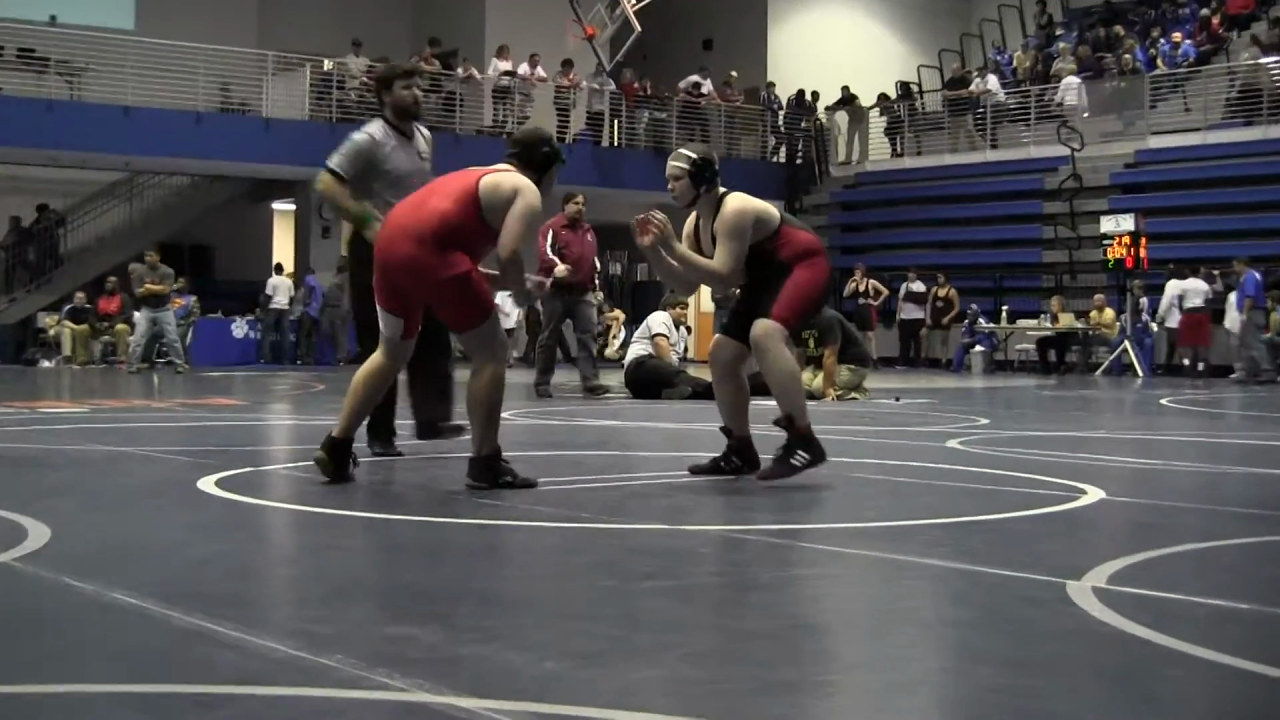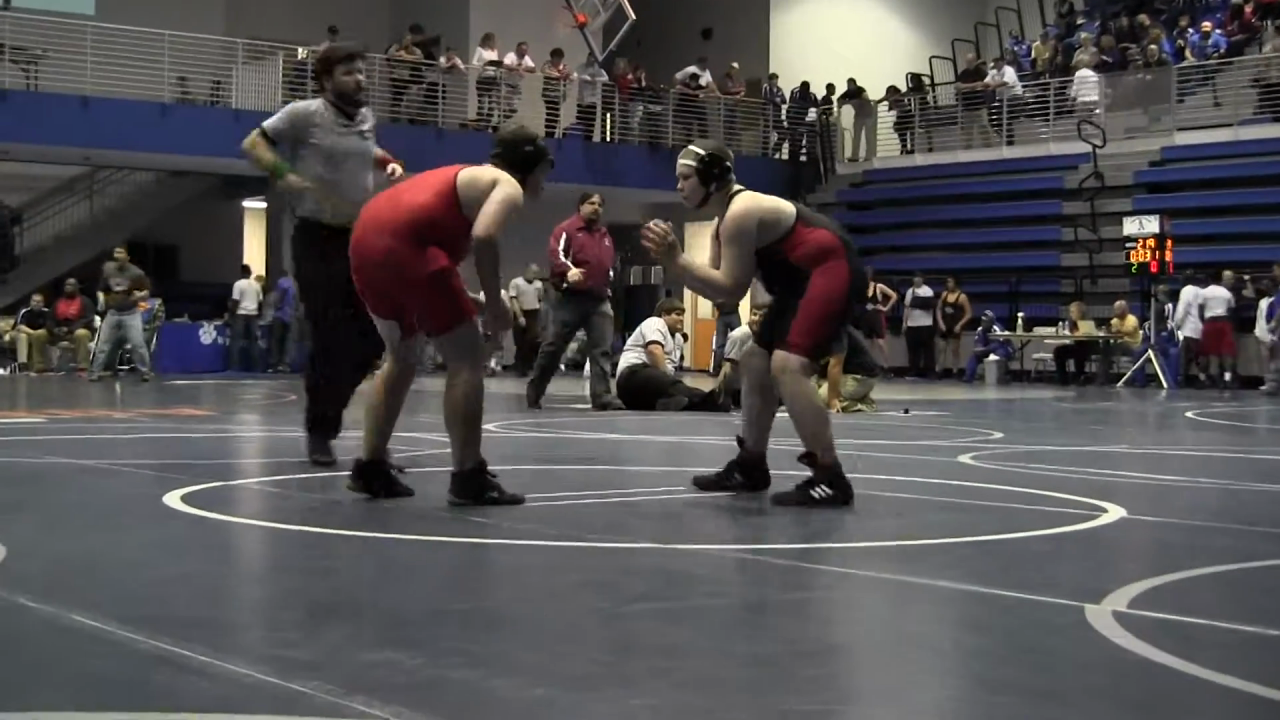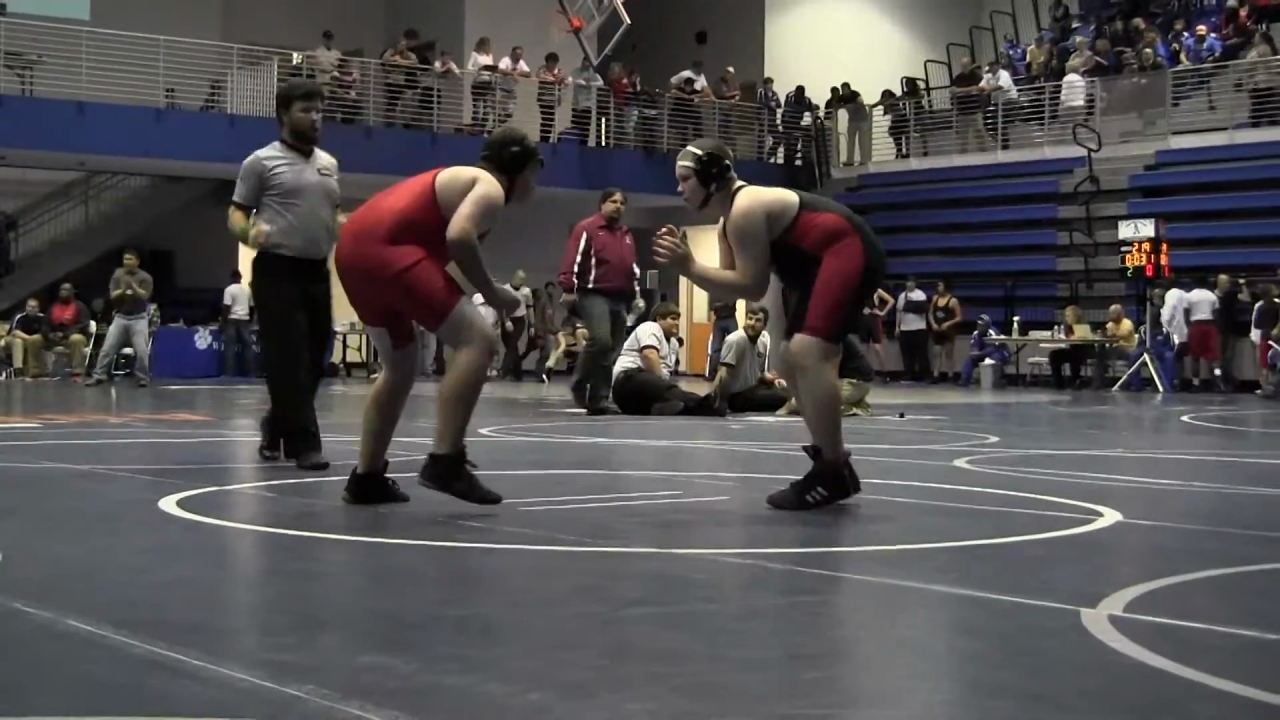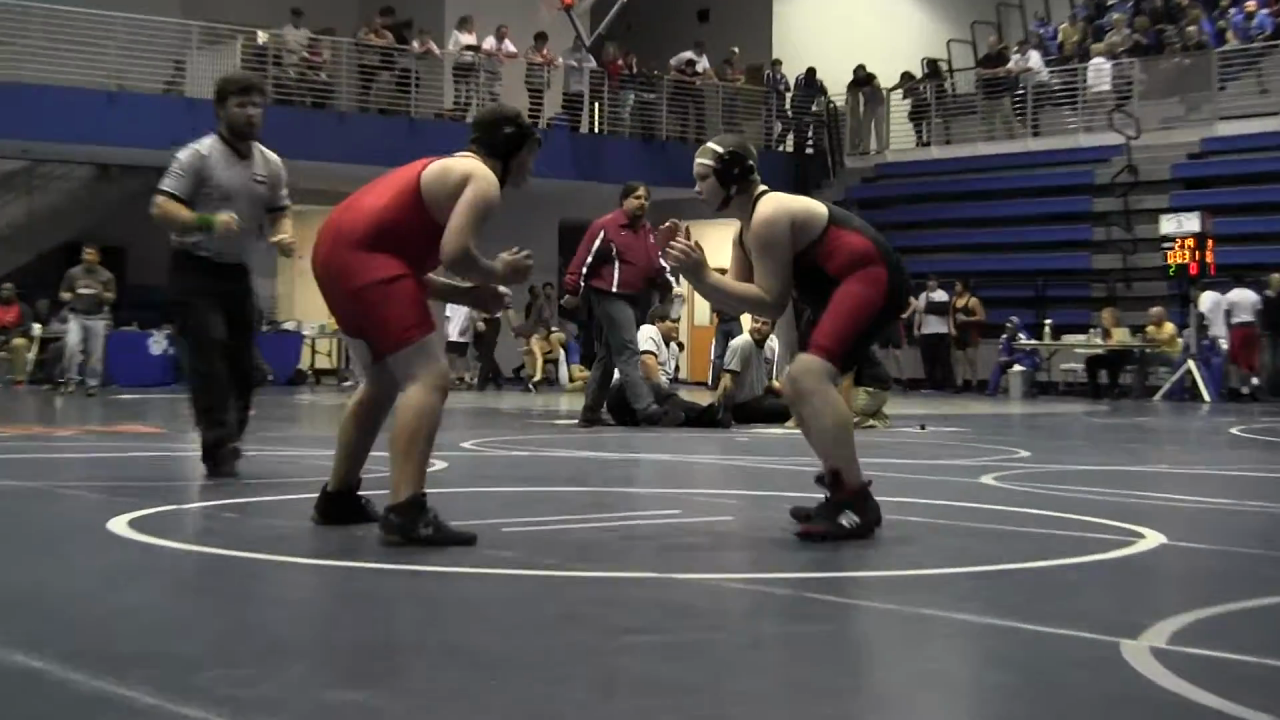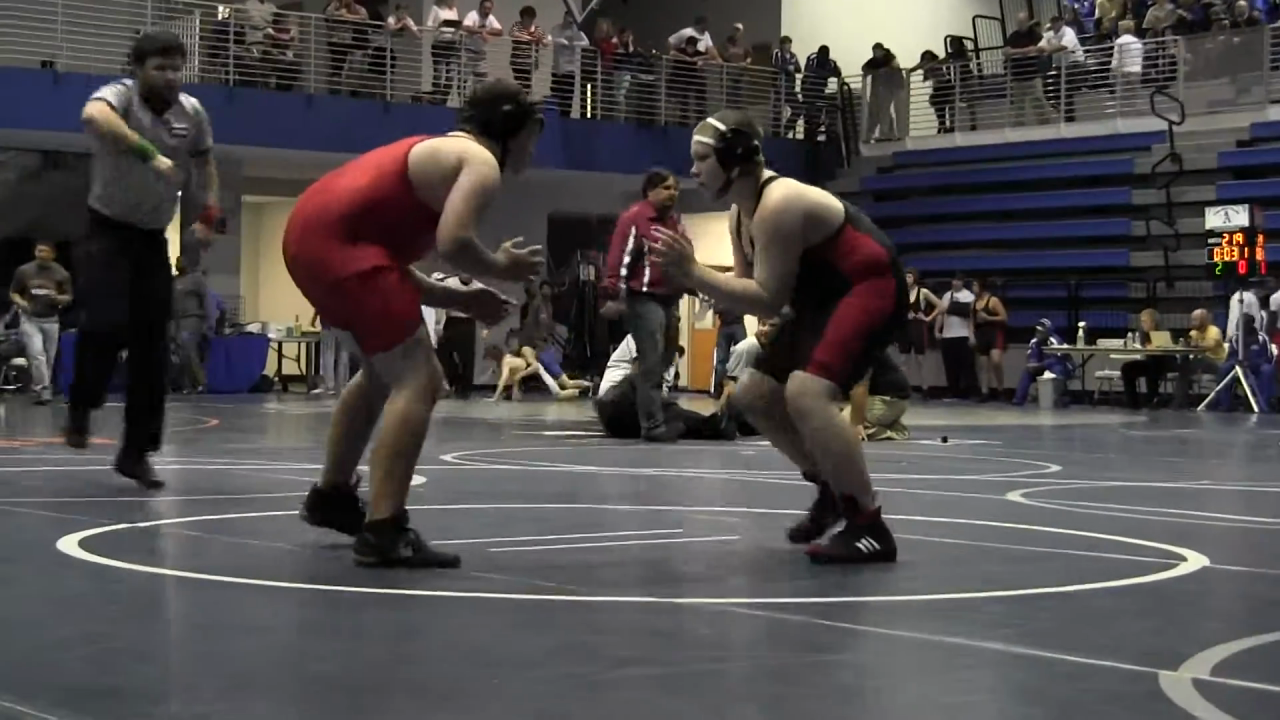
dt=0.2s
person 1, frame 1
left shoulder: (423, 137)
right shoulder: (367, 139)
right elbow: (327, 185)
right wrist: (366, 222)
right hip: (375, 254)
left knee: (432, 335)
right knee: (380, 344)
left ankle: (433, 418)
right ankle: (381, 432)
person 1, frame 2
left shoulder: (365, 116)
right shoulder: (305, 114)
right elbow: (253, 145)
left wrist: (389, 163)
right wrist: (285, 175)
right hip: (318, 243)
left knee: (371, 338)
right knee: (331, 340)
left ankle: (329, 410)
right ankle: (320, 431)
person 1, frame 3
left shoulder: (328, 163)
right shoulder: (261, 161)
right elbow: (236, 215)
right wrist: (249, 233)
left hip: (317, 274)
right hip: (277, 273)
left knee: (312, 366)
right knee: (289, 362)
left ankle: (274, 431)
right ankle: (303, 446)
person 1, frame 4
left shoulder: (272, 164)
right shoulder: (197, 155)
left elbow: (278, 218)
right elbow: (161, 208)
left wrist: (283, 239)
right wrist: (208, 221)
left hip: (237, 276)
right hip: (194, 273)
left knee: (240, 368)
right knee: (208, 348)
left ankle: (219, 451)
right ankle: (220, 439)
person 1, frame 5
left shoulder: (193, 111)
right shoulder: (119, 96)
left elbow: (203, 162)
right elbow: (93, 115)
left wrist: (208, 215)
right wrist: (148, 153)
left hip: (153, 243)
right hip: (108, 235)
left knee: (154, 347)
right knee: (107, 323)
left ankle: (136, 453)
right ankle: (80, 406)
person 2, frame 1
left shoulder: (476, 177)
right shoulder: (527, 191)
right elbow: (509, 255)
left wrist: (509, 280)
right wrist: (522, 289)
left hip: (392, 241)
right hip: (431, 252)
left knee: (392, 352)
right knee: (491, 350)
left ankle: (337, 444)
right ankle: (485, 463)
person 2, frame 2
left shoulder: (469, 176)
right shoulder: (509, 186)
right elbow: (484, 236)
left wrist: (464, 302)
right wrist: (494, 300)
left hip: (369, 239)
right hip: (407, 247)
left knee: (403, 356)
right knee: (468, 359)
left ankle: (370, 466)
right ankle: (469, 478)
person 2, frame 3
left shoulder: (459, 180)
right shoulder: (490, 187)
right elbow: (458, 237)
right wrist: (493, 293)
left hip: (356, 249)
right hip: (388, 251)
left knee: (400, 367)
right knee: (478, 342)
left ankle: (366, 478)
right ankle: (445, 461)
person 2, frame 4
left shoulder: (447, 171)
right shoulder: (484, 180)
right elbow: (454, 253)
left wrist: (470, 291)
right wrist: (496, 276)
left hip: (336, 251)
right hip: (367, 259)
left knee: (383, 380)
right knee: (428, 380)
left ankle: (339, 495)
person 2, frame 5
right shoulder: (481, 163)
left elbow: (392, 264)
right elbow: (452, 243)
left wrist: (461, 300)
right wrist: (501, 267)
left hip: (308, 237)
right hip: (343, 246)
left knee: (384, 370)
right knee: (417, 381)
person 3, frame 1
left shoulder: (735, 210)
right shoulder: (695, 222)
left elbow: (724, 279)
right elbow: (687, 285)
left wrist: (673, 248)
right wrist: (652, 252)
left hip: (804, 267)
right hip: (766, 280)
left knee: (764, 335)
right knee: (721, 355)
left ankle: (803, 440)
right ankle: (741, 449)
person 3, frame 2
left shoulder: (742, 212)
right shoulder: (725, 219)
left elbow: (730, 290)
right elbow: (715, 290)
left wrist: (677, 258)
right wrist: (669, 260)
left hip: (829, 271)
right hip: (799, 283)
left knee: (786, 367)
right knee: (755, 366)
left ankle: (830, 477)
right ankle: (751, 464)
person 3, frame 3
left shoulder: (746, 209)
right shoulder: (731, 216)
left elbow: (751, 288)
right elbow: (728, 287)
left wrist: (689, 265)
right wrist: (682, 262)
left hip: (845, 252)
right hip: (822, 265)
left knee: (806, 355)
right knee: (794, 364)
left ankle: (834, 473)
right ankle: (827, 467)
person 3, frame 4
left shoulder: (768, 216)
right shoulder: (747, 227)
left elbow: (771, 303)
right elbow: (736, 301)
left wrist: (702, 274)
right wrist: (692, 270)
left hip: (868, 277)
right hip: (840, 287)
left knee: (806, 377)
right knee: (800, 388)
left ankle: (857, 503)
right ankle: (846, 494)
person 3, frame 5
left shoulder: (779, 205)
right shoulder: (743, 214)
left elbow: (768, 299)
right elbow: (742, 288)
left wrist: (690, 269)
right wrist: (683, 266)
left hip: (869, 288)
right hip: (827, 298)
left knee: (805, 394)
right knee: (753, 398)
left ankle: (869, 526)
right ankle: (835, 490)
person 4, frame 1
left shoulder: (588, 231)
right shoulder: (552, 228)
left elbow: (594, 261)
right elbow: (545, 252)
left wrist: (596, 287)
right wrist: (557, 266)
left hip: (582, 293)
right hip: (556, 291)
left knee: (588, 333)
right knee: (549, 338)
left ankle: (590, 381)
right ankle: (542, 383)
person 4, frame 2
left shoulder: (605, 236)
right shoulder: (566, 230)
right elbow: (556, 255)
left wrist: (607, 295)
right wrist: (569, 270)
left hip: (598, 301)
right hip: (570, 298)
left knee: (602, 348)
right knee: (554, 345)
left ankle: (602, 396)
right ankle: (535, 390)
person 4, frame 3
left shoulder: (626, 234)
right shoulder: (586, 228)
left elbow: (632, 267)
right elbow: (574, 258)
left wrist: (636, 295)
right wrist: (569, 288)
left hip: (620, 299)
right hip: (594, 295)
left knee: (610, 352)
right knee: (600, 340)
left ankle: (598, 400)
right ankle: (580, 385)
person 4, frame 4
left shoulder: (648, 231)
right shoulder: (605, 226)
left elbow: (658, 264)
right elbow: (585, 259)
left wrist: (672, 286)
right wrist: (574, 291)
left hip: (636, 301)
right hip: (611, 298)
left knee: (609, 356)
right knee: (627, 353)
left ankle: (590, 412)
right ankle: (646, 409)
person 4, frame 5
left shoulder: (673, 221)
right shoulder: (634, 219)
right elbow: (620, 259)
right wrist: (614, 296)
left hip: (666, 300)
right hip: (642, 298)
left knee: (664, 359)
right knee: (652, 362)
right ankle: (653, 424)
